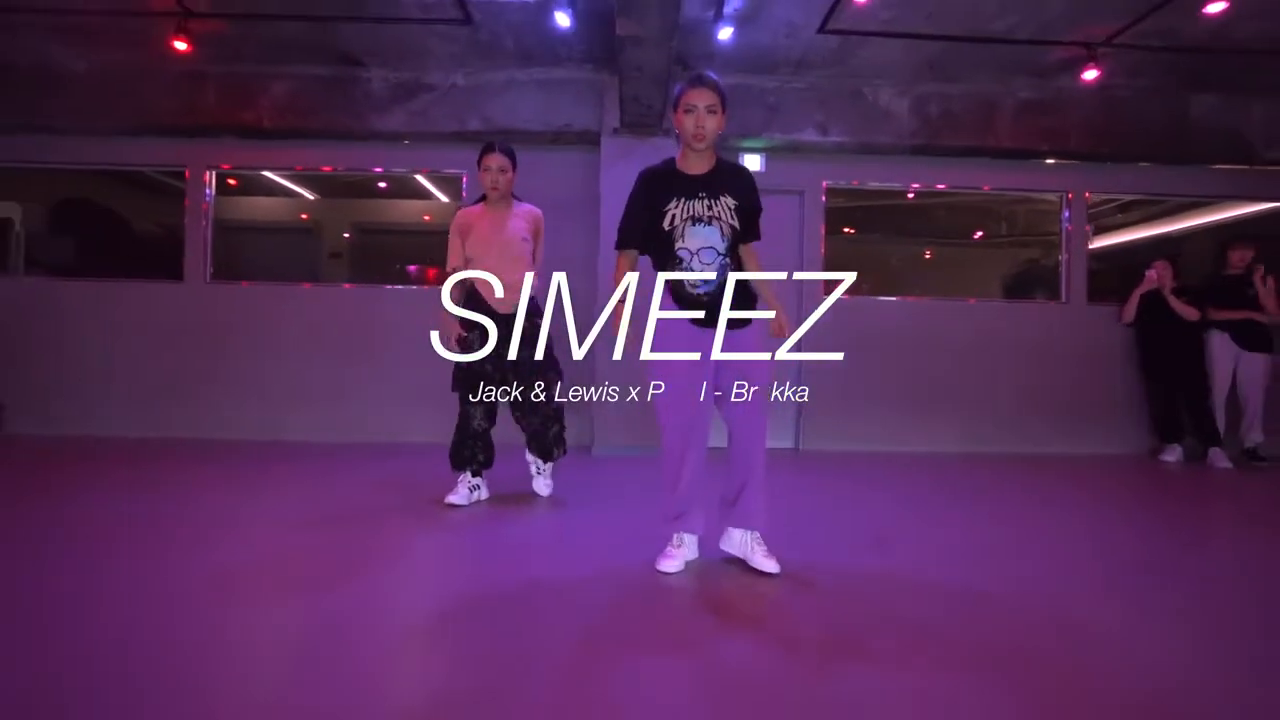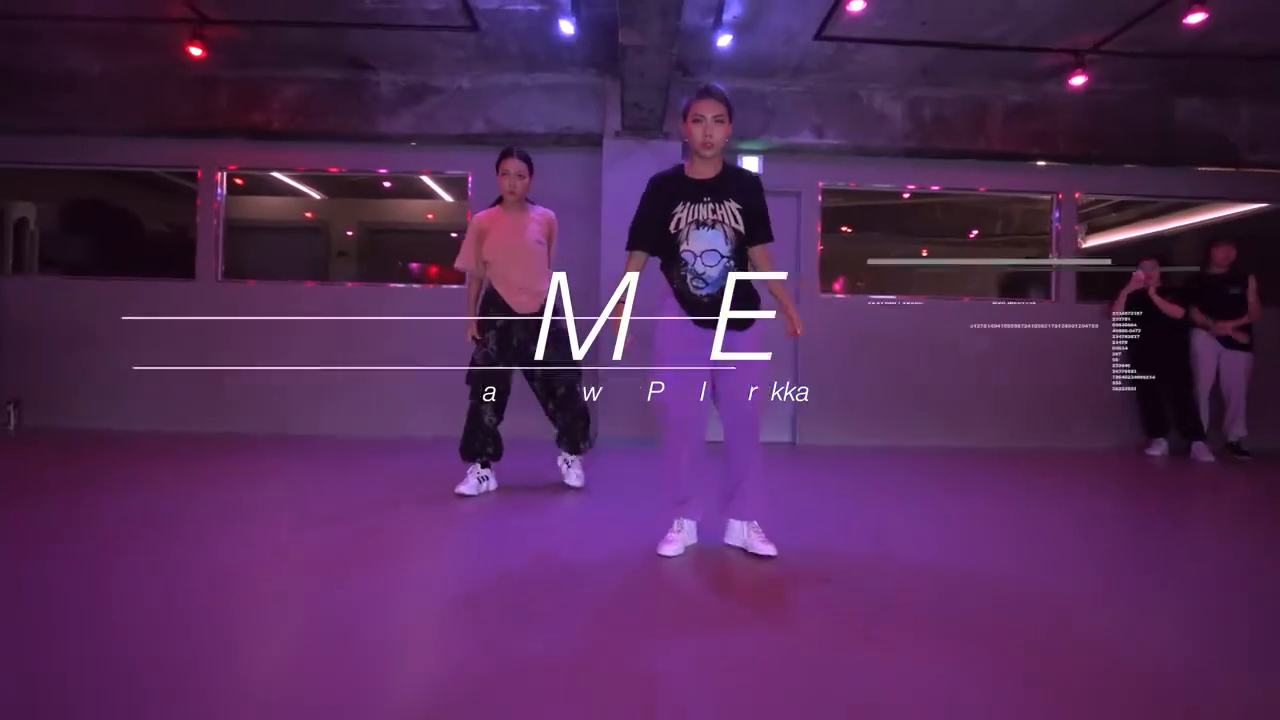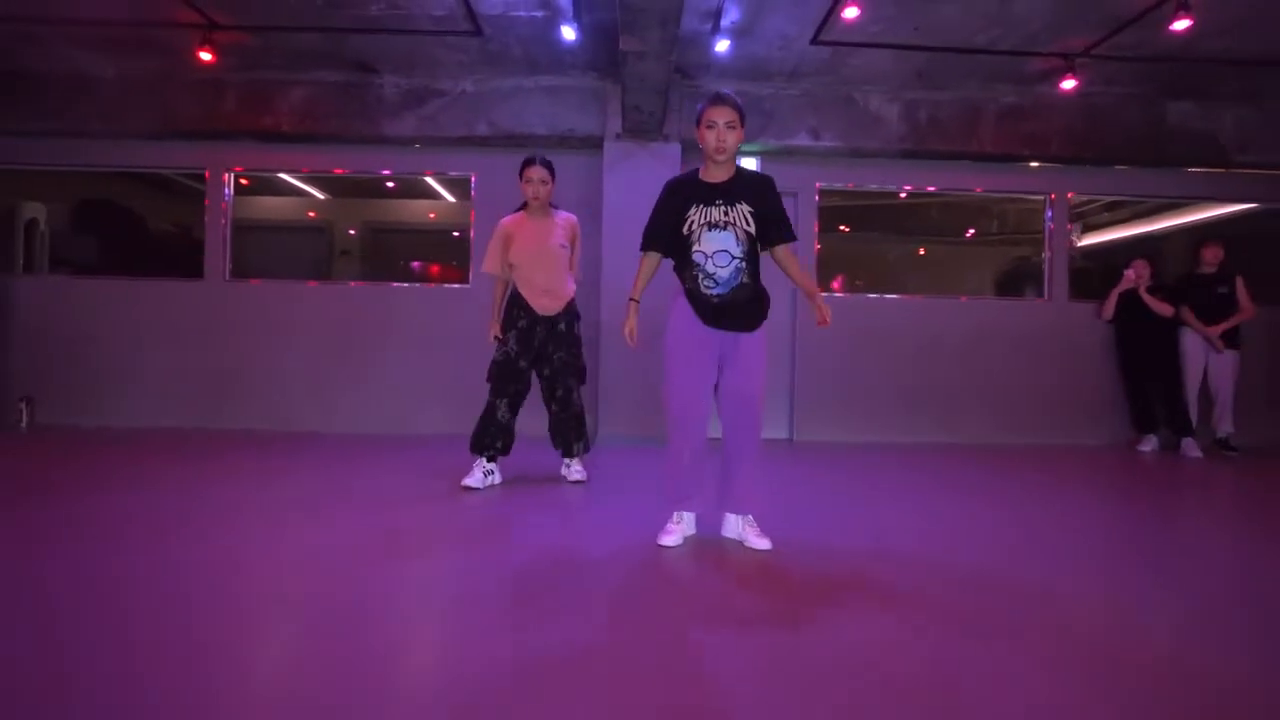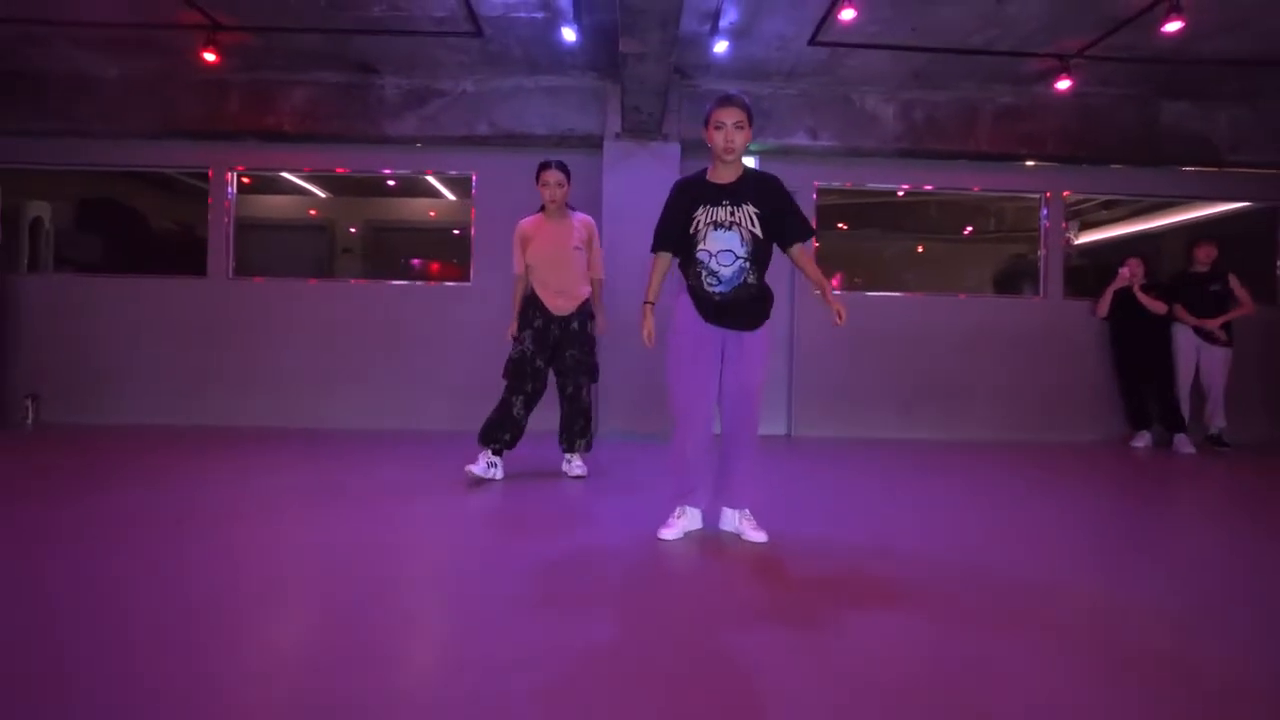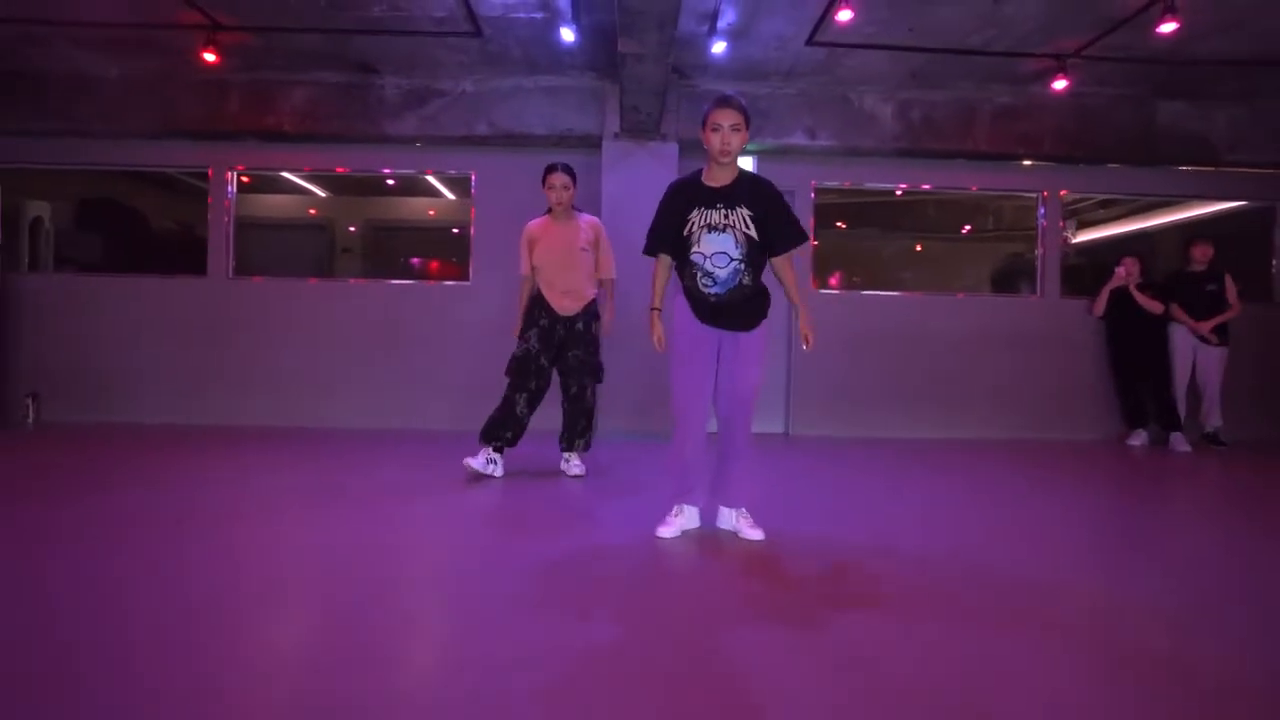
dt=0.2s
person 1, frame 1
left shoulder: (739, 180)
right shoulder: (653, 181)
left elbow: (746, 250)
right elbow: (628, 252)
left wrist: (774, 306)
right wrist: (619, 308)
left hip: (738, 318)
right hip: (677, 320)
left knee: (750, 423)
right knee: (682, 428)
left ankle: (743, 531)
right ankle: (683, 534)
person 1, frame 2
left shoulder: (747, 185)
right shoulder: (663, 186)
left elbow: (757, 252)
right elbow: (639, 252)
left wrist: (788, 304)
right wrist: (621, 305)
left hip: (739, 319)
right hip: (682, 317)
left knee: (744, 421)
right knee: (682, 422)
left ankle: (743, 521)
right ankle: (683, 520)
person 1, frame 3
left shoulder: (760, 188)
right shoulder: (678, 190)
left elbow: (780, 249)
right elbow: (652, 252)
left wrist: (814, 295)
right wrist: (632, 303)
left hip: (747, 319)
right hip: (691, 318)
left knee: (744, 419)
right knee: (686, 416)
left ankle: (740, 515)
right ankle: (683, 511)
person 1, frame 4
left shoulder: (768, 189)
right shoulder: (686, 190)
left elbow: (795, 246)
right elbow: (664, 252)
left wrist: (826, 290)
right wrist: (648, 306)
left hip: (750, 318)
right hip: (695, 315)
left knee: (743, 415)
right knee: (691, 413)
left ankle: (737, 509)
right ankle: (688, 507)
person 1, frame 5
left shoulder: (763, 193)
right shoulder: (681, 192)
left elbow: (780, 256)
right elbow: (663, 257)
left wrist: (801, 312)
right wrist: (656, 313)
left hip: (747, 320)
right hip: (691, 317)
left knee: (737, 415)
right knee: (689, 413)
left ankle: (734, 507)
right ankle: (686, 505)
person 2, frame 1
left shoulder: (532, 217)
right shoulder: (465, 219)
left elbow: (534, 267)
right elbow: (457, 273)
left wrist: (523, 297)
right wrist: (452, 317)
left hip: (523, 313)
right hip: (480, 313)
left knee: (540, 389)
right knee: (476, 397)
left ankle: (541, 456)
right ankle: (472, 477)
person 2, frame 2
left shoulder: (546, 220)
right shoulder: (482, 222)
left elbow: (548, 269)
right elbow: (474, 273)
left wrist: (540, 297)
right wrist: (472, 318)
left hip: (540, 313)
right hip: (499, 313)
left knee: (563, 385)
right knee: (487, 392)
left ankle: (570, 455)
right ankle: (481, 468)
person 2, frame 3
left shoulder: (570, 223)
right shoulder: (508, 226)
left elbow: (573, 272)
right elbow: (501, 276)
left wrist: (566, 306)
right wrist: (496, 319)
left hip: (562, 316)
right hip: (522, 314)
left knee: (566, 389)
right knee: (506, 388)
left ankle: (572, 458)
person 2, frame 4
left shoulder: (586, 225)
right shoulder: (526, 228)
left elbow: (595, 274)
right elbow: (521, 276)
left wrist: (597, 313)
right wrist: (515, 318)
left hip: (577, 315)
right hip: (538, 313)
left knee: (577, 388)
right knee: (521, 385)
person 2, frame 5
left shoulder: (593, 227)
right shoulder: (533, 230)
left elbow: (605, 274)
right elbow: (528, 277)
left wrist: (607, 311)
right wrist: (521, 318)
left hip: (583, 315)
right hip: (544, 313)
left knee: (580, 388)
right knee: (524, 383)
person 3, frame 1
right shoulder: (1216, 282)
right elbow: (1211, 314)
left wrist: (1257, 282)
right wrist: (1250, 314)
left hip: (1256, 341)
right hip: (1223, 338)
left knee: (1254, 394)
right knee: (1218, 391)
left ankle: (1251, 444)
person 3, frame 2
left shoulder: (1246, 278)
right shoulder: (1199, 280)
left elbow: (1255, 312)
right elbow: (1194, 313)
left wrist: (1231, 324)
right wrist: (1218, 327)
left hip: (1238, 340)
right hip: (1205, 337)
left knee: (1236, 390)
right knee: (1201, 387)
left ankle: (1234, 439)
person 3, frame 3
left shoulder: (1233, 279)
right shoulder: (1188, 280)
left elbow: (1248, 311)
right elbow: (1183, 311)
left wrist: (1220, 328)
right wrist: (1206, 331)
left hip: (1226, 338)
right hip: (1193, 336)
left knee: (1224, 388)
right knee: (1190, 385)
left ankle: (1223, 435)
person 3, frame 4
left shoulder: (1226, 277)
right shoulder: (1181, 279)
left elbow: (1248, 306)
right elbow: (1176, 309)
left wrist: (1218, 320)
right wrist: (1202, 323)
left hip: (1218, 335)
right hip: (1186, 333)
left knee: (1216, 384)
right knee: (1182, 381)
left ankle: (1215, 431)
person 3, frame 5
left shoulder: (1222, 276)
right shoulder: (1177, 278)
left elbow: (1235, 308)
right elbow: (1172, 308)
left wrist: (1210, 323)
right wrist: (1196, 326)
left hip: (1214, 334)
right hip: (1182, 332)
left knee: (1212, 383)
right knee: (1179, 380)
left ankle: (1211, 429)
person 4, frame 1
left shoulder: (1184, 294)
right shoulder: (1145, 298)
left elbow: (1194, 316)
right elbow: (1126, 318)
left wrist: (1168, 295)
right wrist: (1139, 291)
left hip: (1186, 357)
right hip: (1155, 360)
left knee: (1196, 400)
right knee: (1161, 402)
left ankle: (1214, 448)
right ankle: (1173, 444)
person 4, frame 2
left shoulder: (1169, 293)
right shoulder: (1132, 295)
left elbow: (1178, 314)
right elbow: (1116, 316)
left wrist: (1151, 295)
right wrist: (1126, 291)
left hip: (1171, 353)
right hip: (1141, 357)
left knee: (1180, 394)
right knee: (1148, 396)
left ankle: (1197, 442)
right ankle: (1158, 439)
person 4, frame 3
left shoulder: (1161, 292)
right shoulder: (1123, 296)
left elbow: (1168, 312)
right elbow: (1106, 315)
left wrist: (1143, 294)
right wrist: (1117, 290)
left hip: (1161, 353)
right hip: (1131, 354)
left knee: (1170, 393)
right knee: (1137, 395)
left ankle: (1186, 438)
right ankle: (1149, 435)
person 4, frame 4
left shoulder: (1155, 290)
right shoulder: (1118, 294)
left elbow: (1162, 309)
right elbow: (1100, 313)
left wrist: (1137, 292)
right wrist: (1112, 288)
left hip: (1155, 350)
right hip: (1126, 351)
left knee: (1163, 391)
right knee: (1131, 391)
left ankle: (1179, 435)
right ankle: (1142, 432)
person 4, frame 5
left shoulder: (1151, 289)
right shoulder: (1114, 293)
left elbow: (1158, 309)
right elbow: (1097, 312)
left wrist: (1133, 291)
right wrist: (1108, 287)
left hip: (1151, 348)
right hip: (1122, 350)
left knee: (1160, 389)
right knee: (1128, 390)
left ankle: (1175, 433)
right ankle: (1139, 430)
